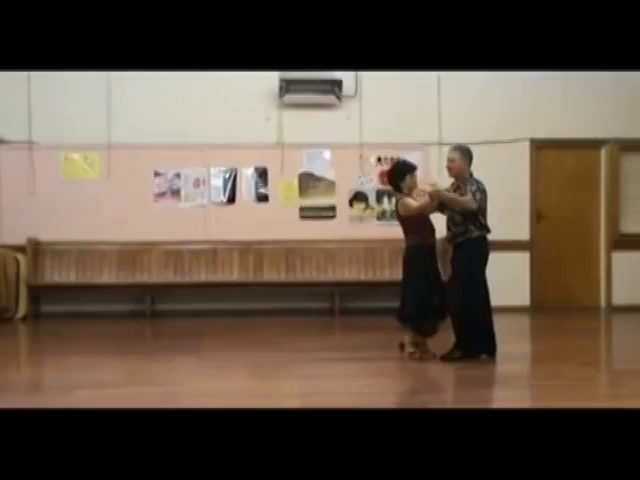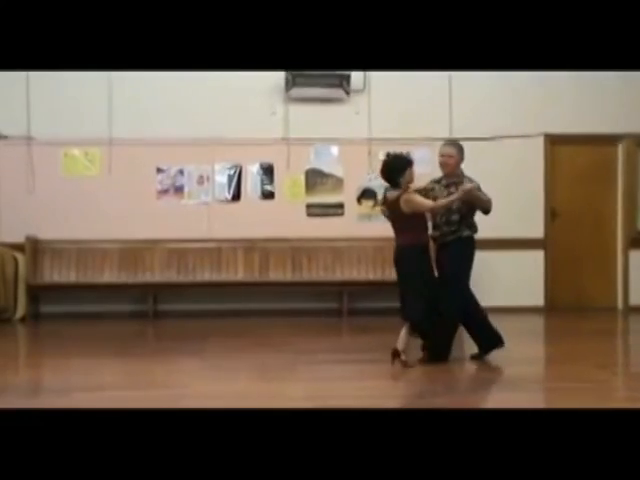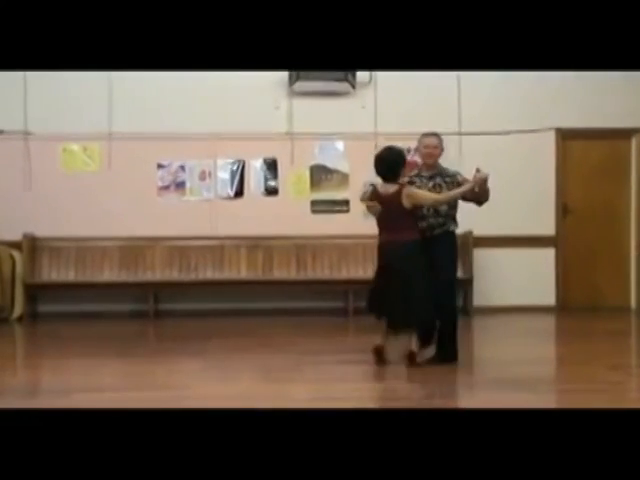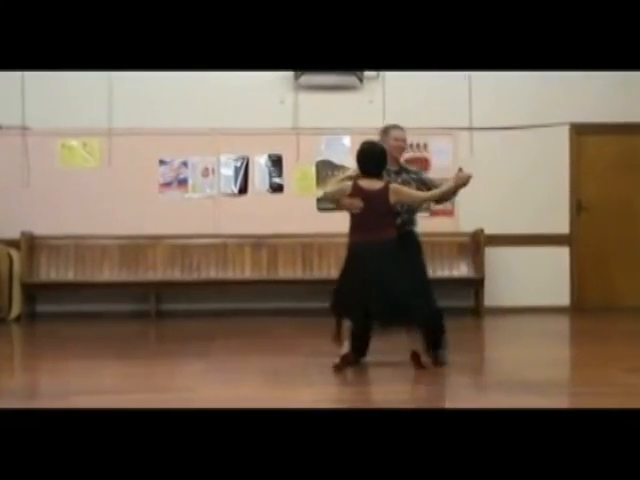
dt=0.3s
person 1, frame 1
left shoulder: (473, 186)
right shoulder: (454, 187)
left elbow: (472, 205)
right elbow: (441, 207)
left wrist: (444, 196)
left hip: (473, 246)
right hip: (461, 247)
left knee: (460, 295)
right knee: (474, 296)
left ankle: (466, 346)
right ankle: (484, 346)
person 1, frame 2
left shoulder: (468, 184)
right shoulder: (434, 185)
left elbow: (486, 206)
left wrist: (473, 194)
left hip: (460, 246)
right hip: (443, 246)
left knee: (450, 297)
right knee: (459, 296)
left ankle: (438, 350)
right ankle: (489, 340)
person 1, frame 3
left shoulder: (452, 178)
right shoulder: (408, 180)
left elbow: (479, 199)
left wrist: (482, 186)
right wrist: (371, 204)
left hip: (443, 242)
left knee: (443, 295)
left ankle: (446, 351)
right ankle: (422, 340)
person 1, frame 4
left shoulder: (413, 176)
left elbow: (441, 195)
left wrist: (457, 185)
right wrist: (344, 201)
left hip: (406, 239)
left knee: (420, 291)
left ankle: (434, 345)
right ankle: (356, 350)
person 2, frame 1
left shoulder: (413, 199)
right shoulder: (404, 203)
left elbow: (422, 199)
right elbow: (419, 207)
right wrist: (431, 198)
left hip: (422, 254)
right hip: (418, 255)
left knee: (427, 298)
right knee: (418, 299)
left ankle: (419, 342)
right ankle: (409, 342)
person 2, frame 2
left shoulder: (387, 197)
right shoulder: (408, 199)
right elbow: (434, 206)
right wrist: (459, 194)
left hip: (404, 252)
right hip: (414, 254)
left knee: (416, 300)
right knee: (418, 301)
left ankle: (428, 344)
right ankle: (399, 348)
person 2, frame 3
left shoulder: (373, 192)
right shoulder: (408, 194)
left elbow: (364, 197)
right elbow: (445, 199)
right wrist: (473, 184)
left hip: (387, 252)
right hip: (409, 252)
left knee: (389, 299)
right knee: (416, 299)
left ankle: (382, 344)
right ankle: (410, 350)
person 2, frame 4
left shoulder: (350, 188)
right shoulder: (392, 190)
left elbow: (327, 194)
right elbow: (428, 197)
right wrist: (454, 184)
left hip: (359, 253)
right hip: (387, 252)
left knee: (354, 303)
right knee: (405, 299)
left ankle: (352, 353)
